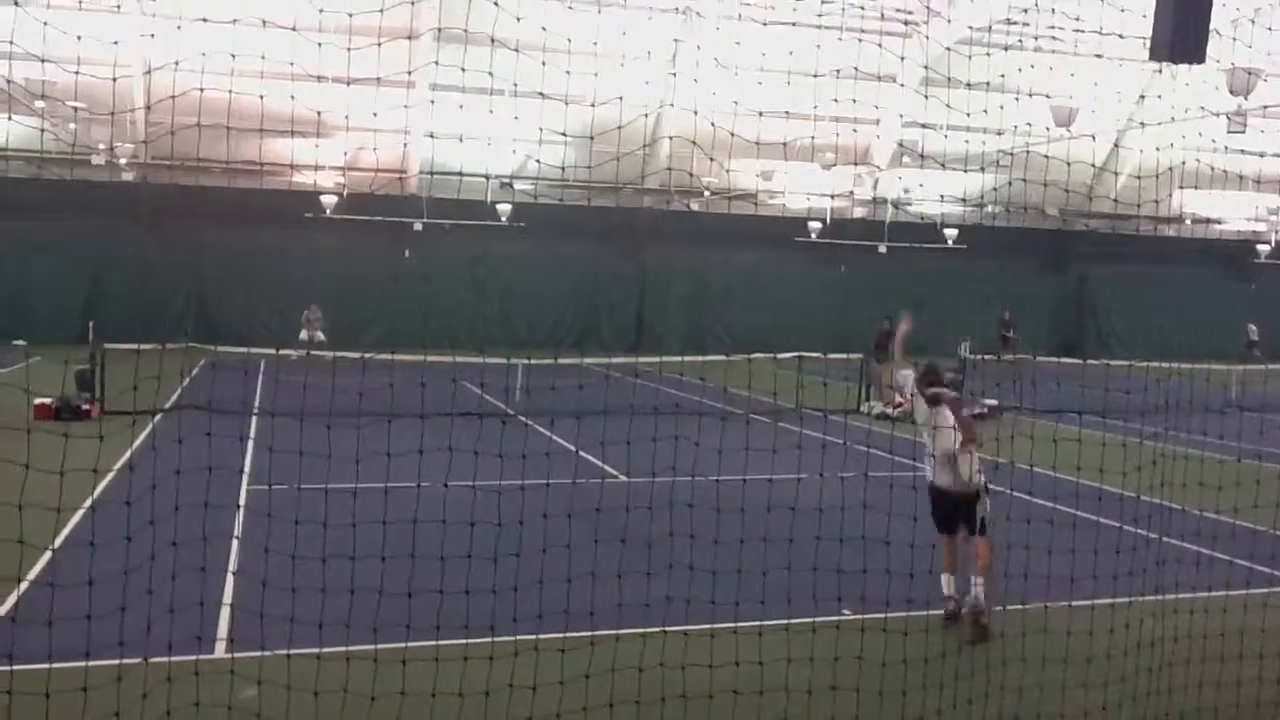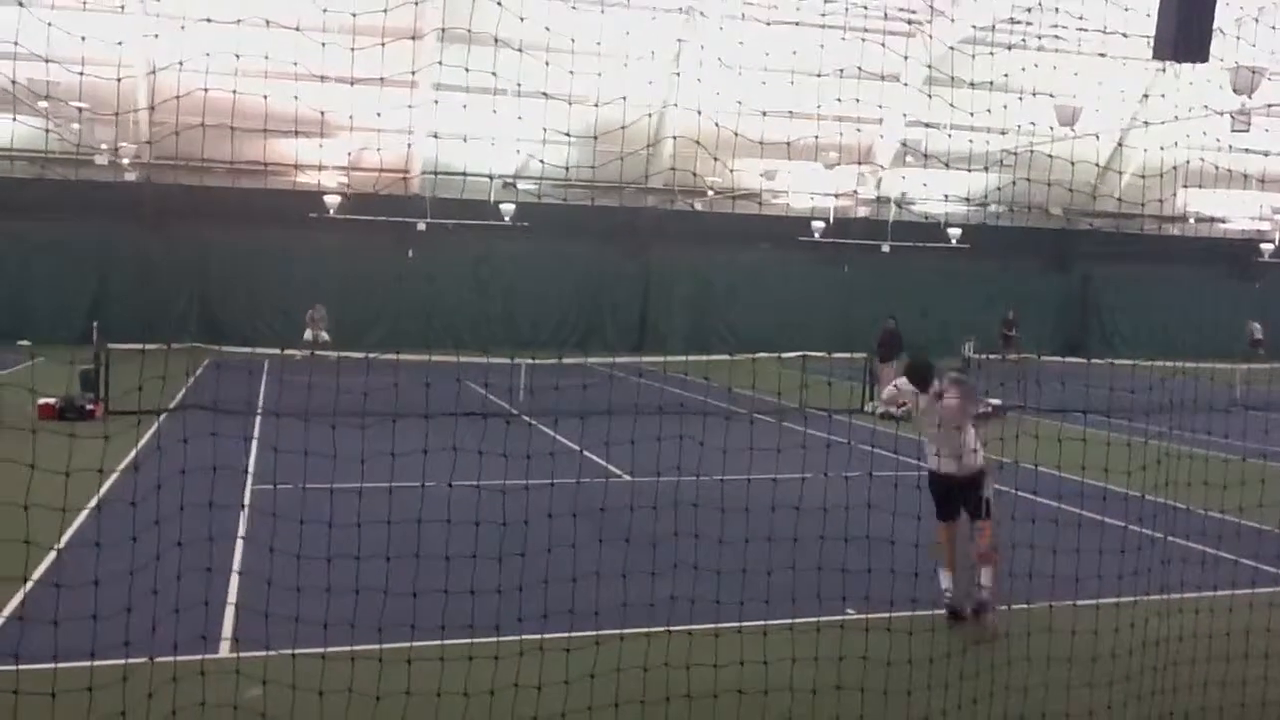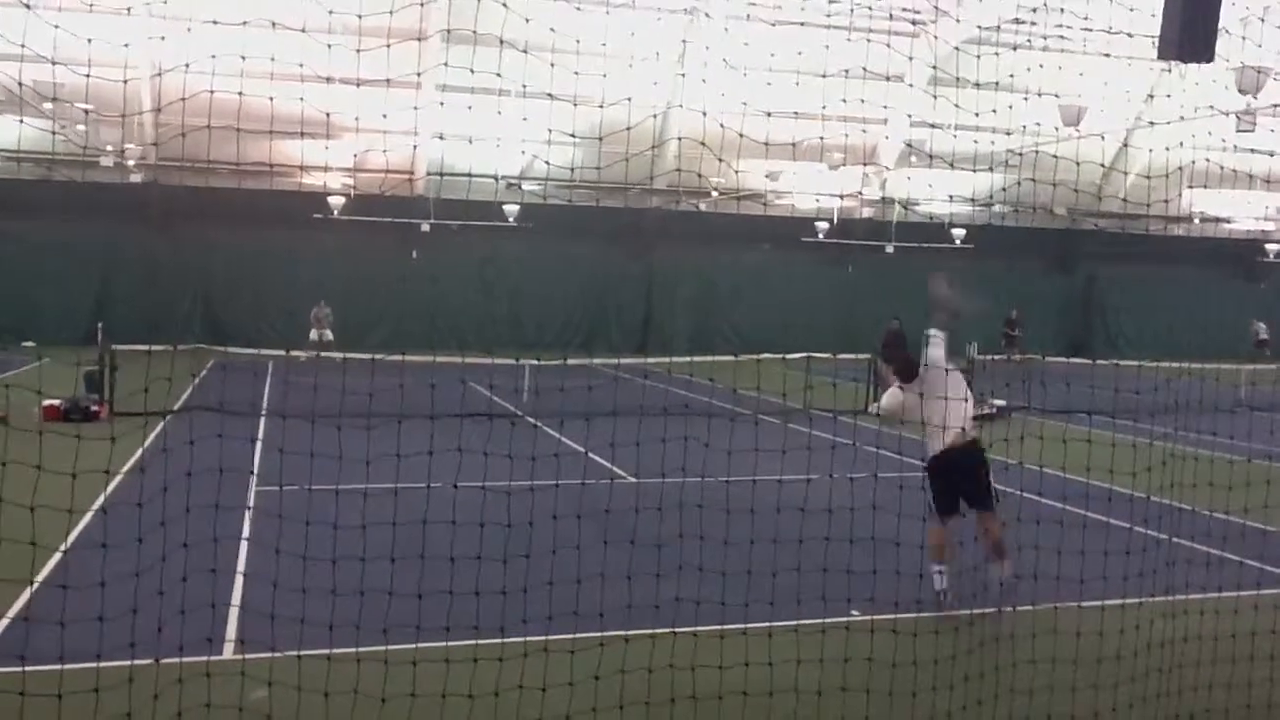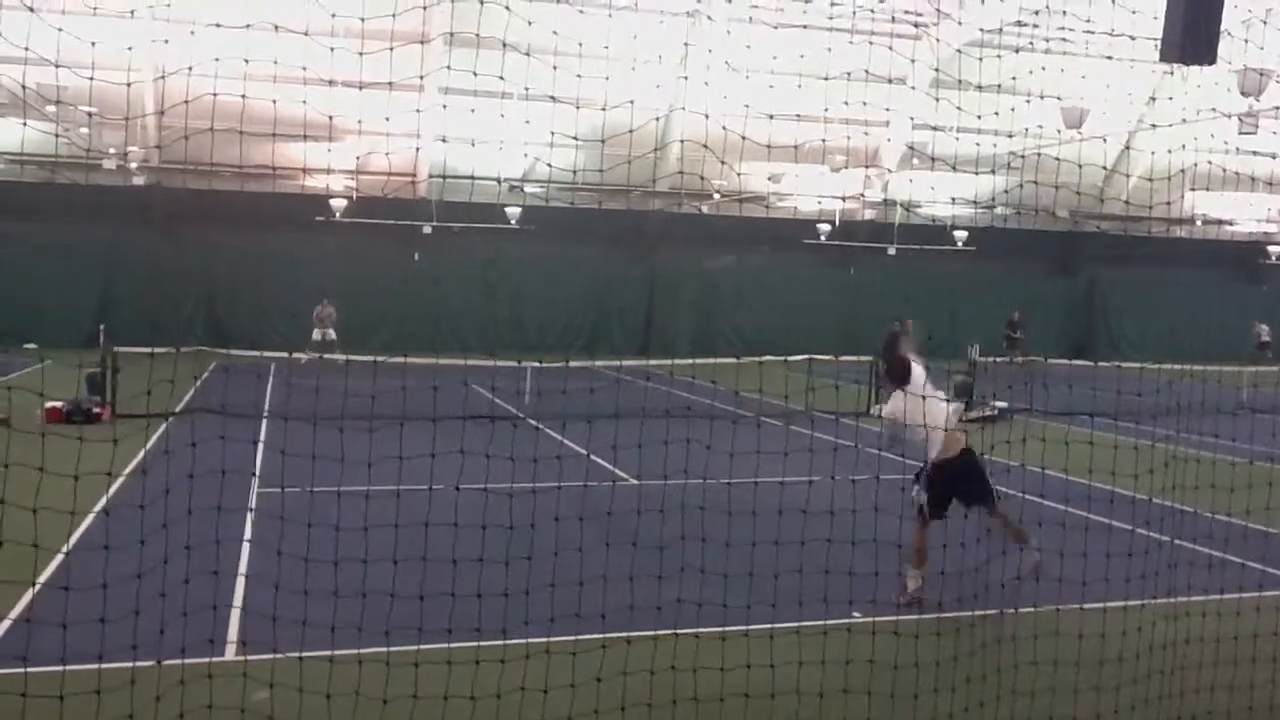
dt=0.1s
person 1, frame 1
left shoulder: (919, 394)
right shoulder: (951, 422)
left elbow: (899, 365)
right elbow: (966, 451)
left wrist: (901, 333)
right wrist: (961, 413)
left hip: (938, 485)
right hip: (967, 487)
left knee: (948, 539)
right knee: (981, 543)
left ankle: (950, 599)
right ankle: (977, 601)
person 1, frame 2
left shoulder: (909, 390)
right shoulder: (949, 392)
left elbow: (886, 396)
left hip: (940, 472)
right hip: (970, 470)
left knee: (946, 528)
right knee: (983, 527)
left ankle: (948, 594)
right ankle: (984, 591)
person 1, frame 3
left shoulder: (897, 395)
right shoulder: (936, 367)
left elbow: (882, 413)
right elbow: (937, 333)
left hip: (940, 459)
right hip: (970, 451)
left knee: (941, 522)
right knee: (987, 517)
left ankle: (940, 582)
right ankle: (1002, 570)
person 1, frame 4
left shoulder: (891, 408)
right shoulder: (917, 376)
right elbow: (911, 360)
left hip: (938, 468)
right hip: (963, 457)
left knee: (921, 526)
right knee: (993, 509)
left ankle: (914, 588)
right ankle: (1031, 550)
